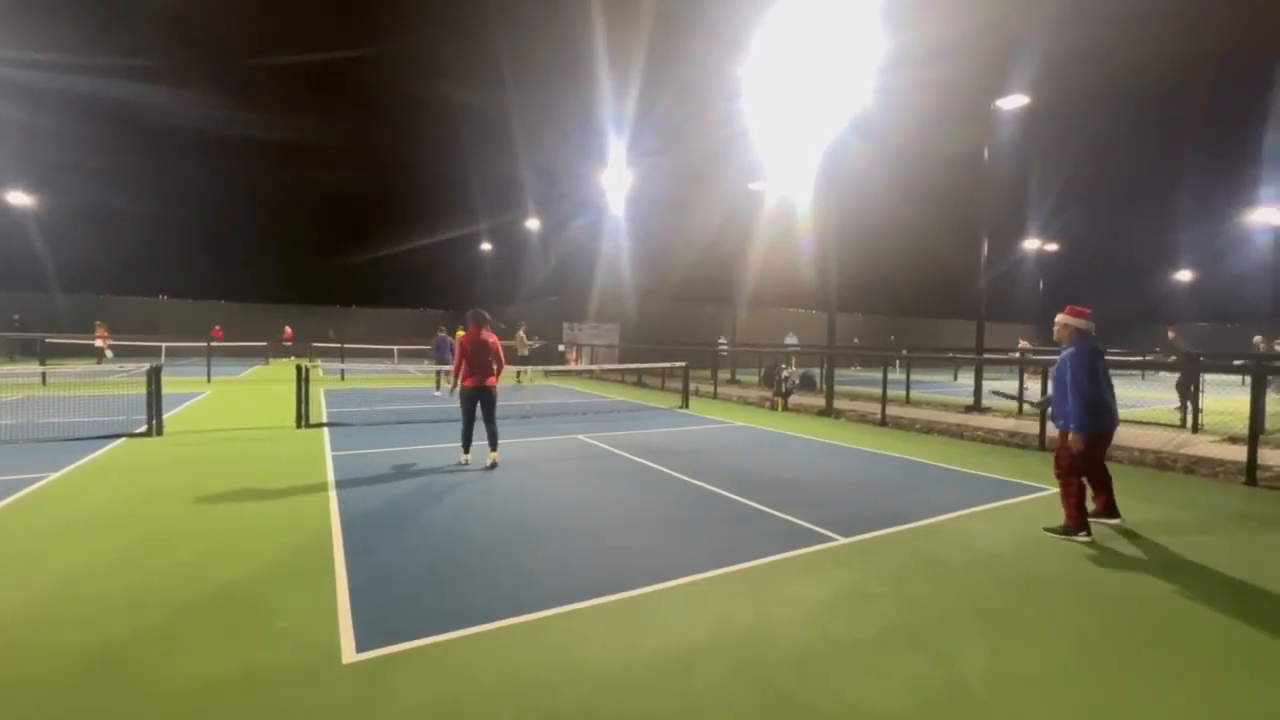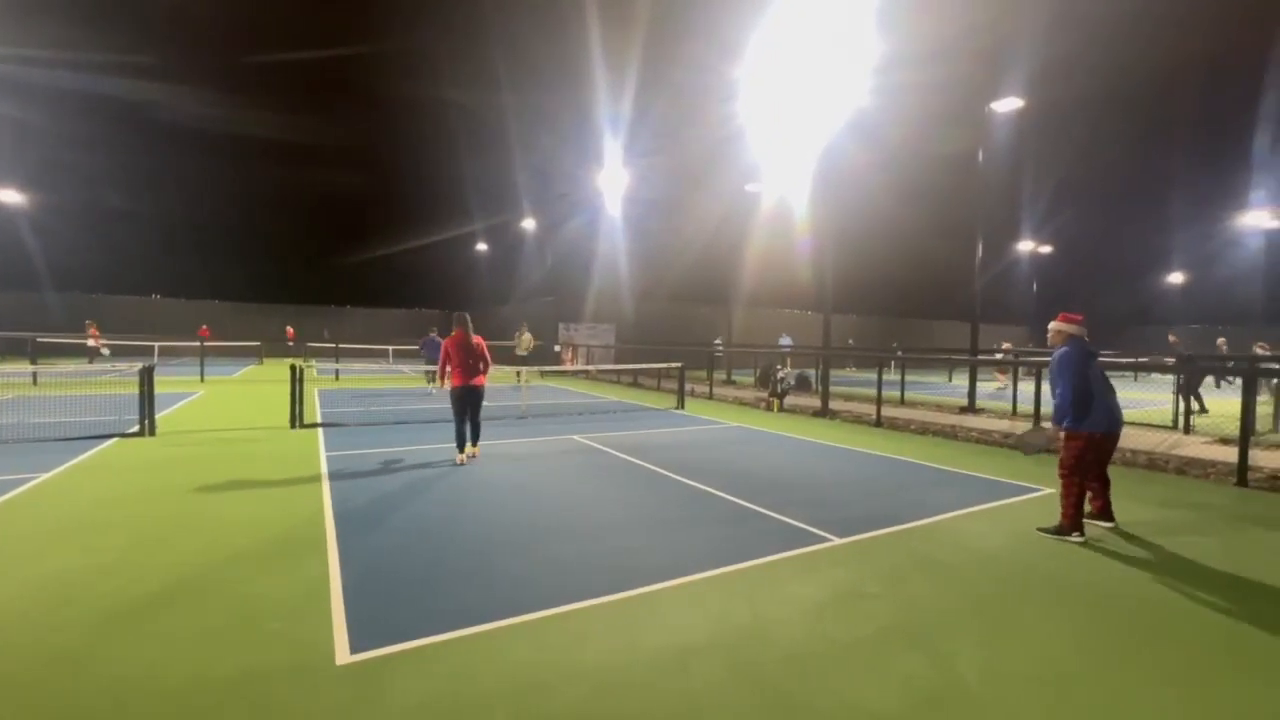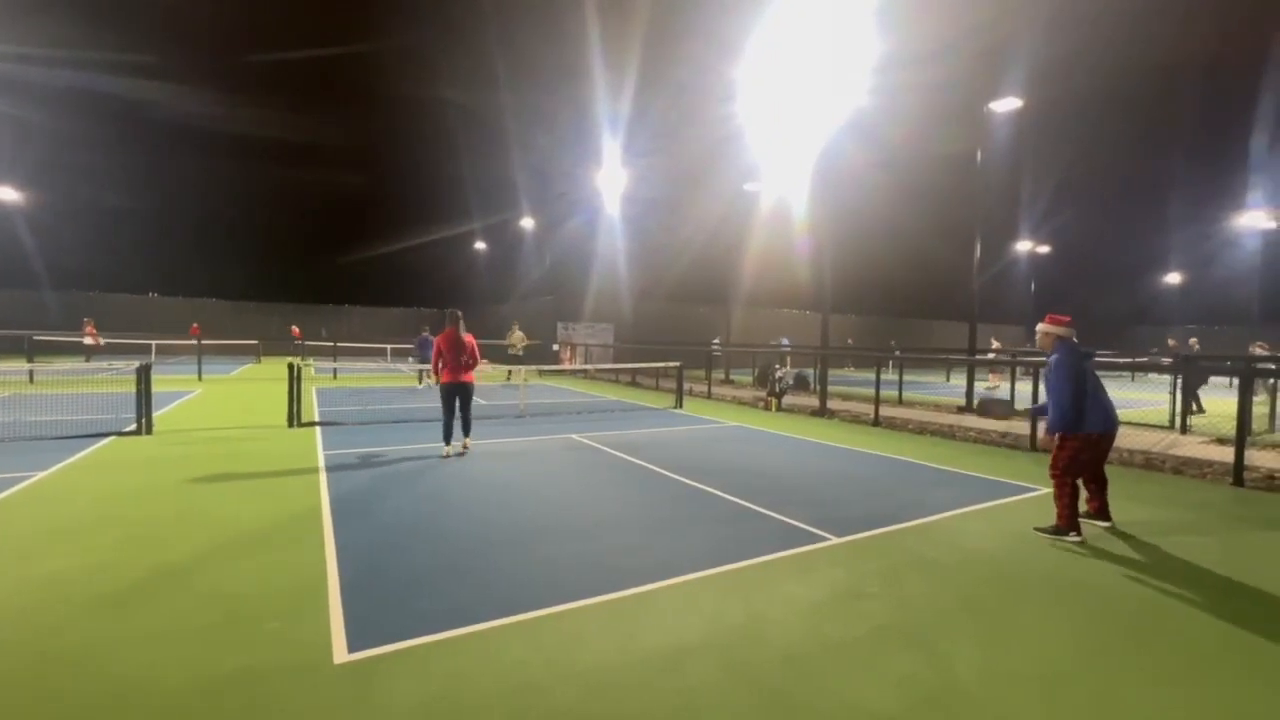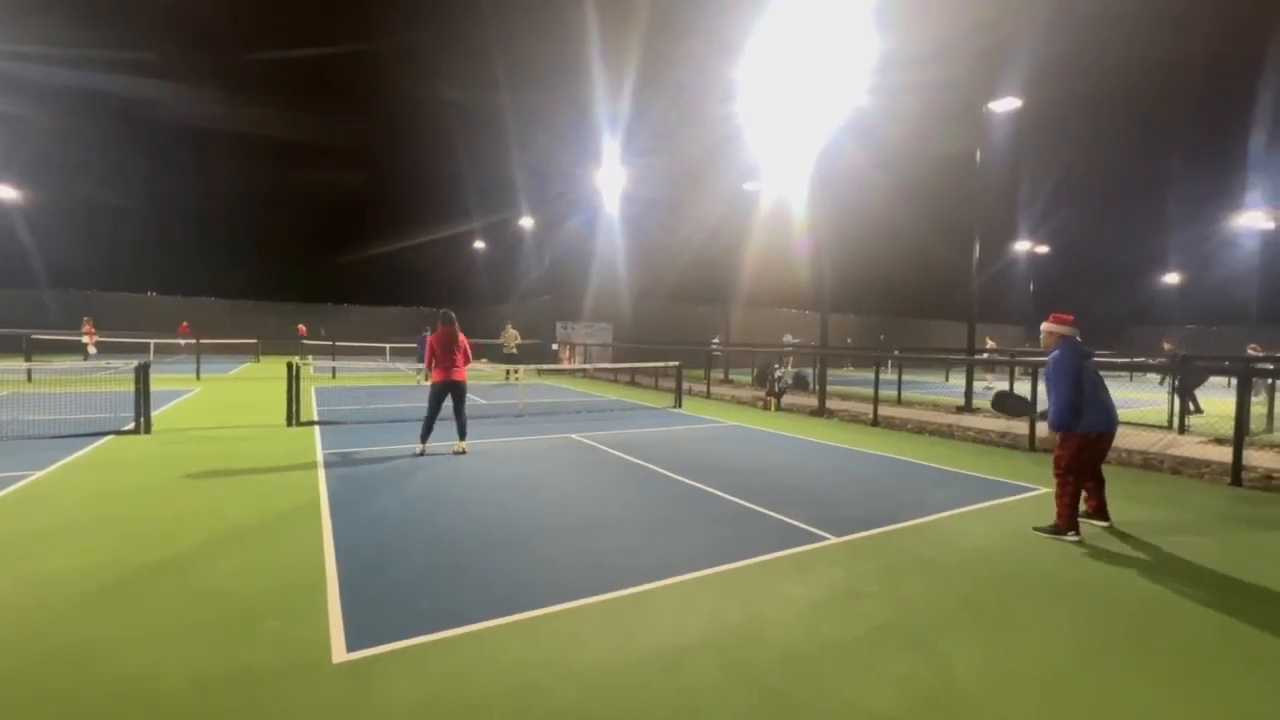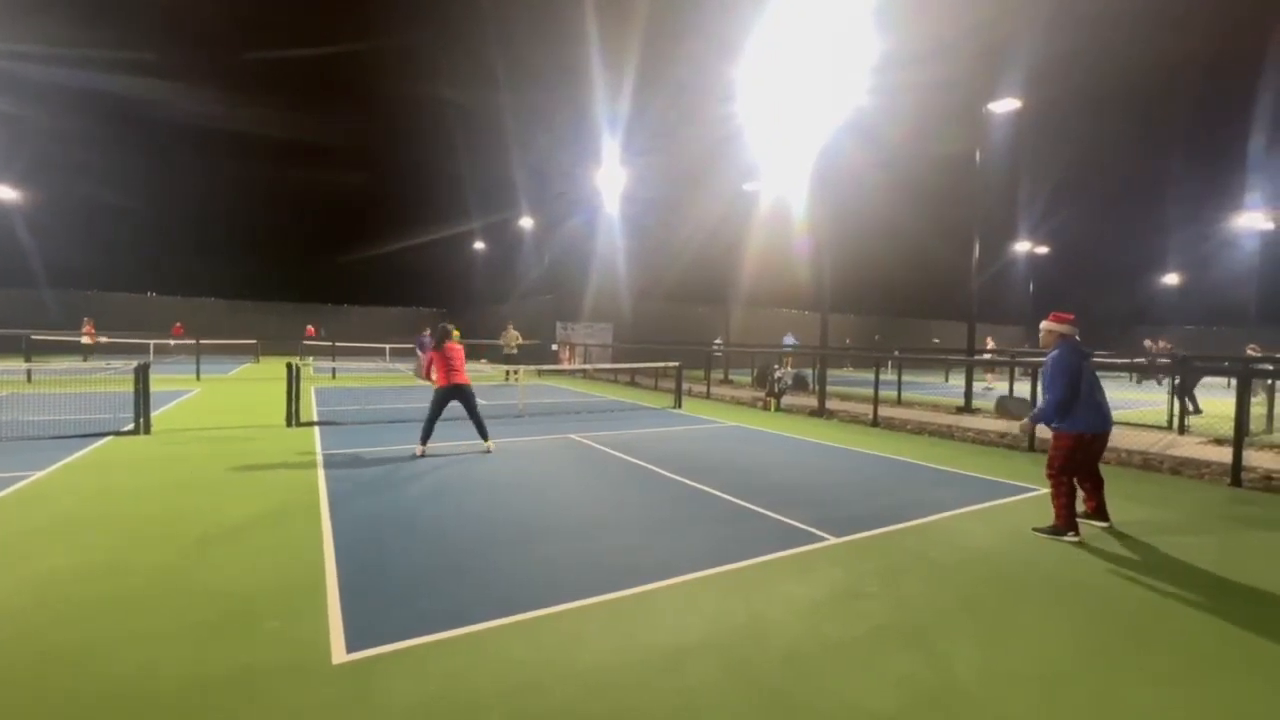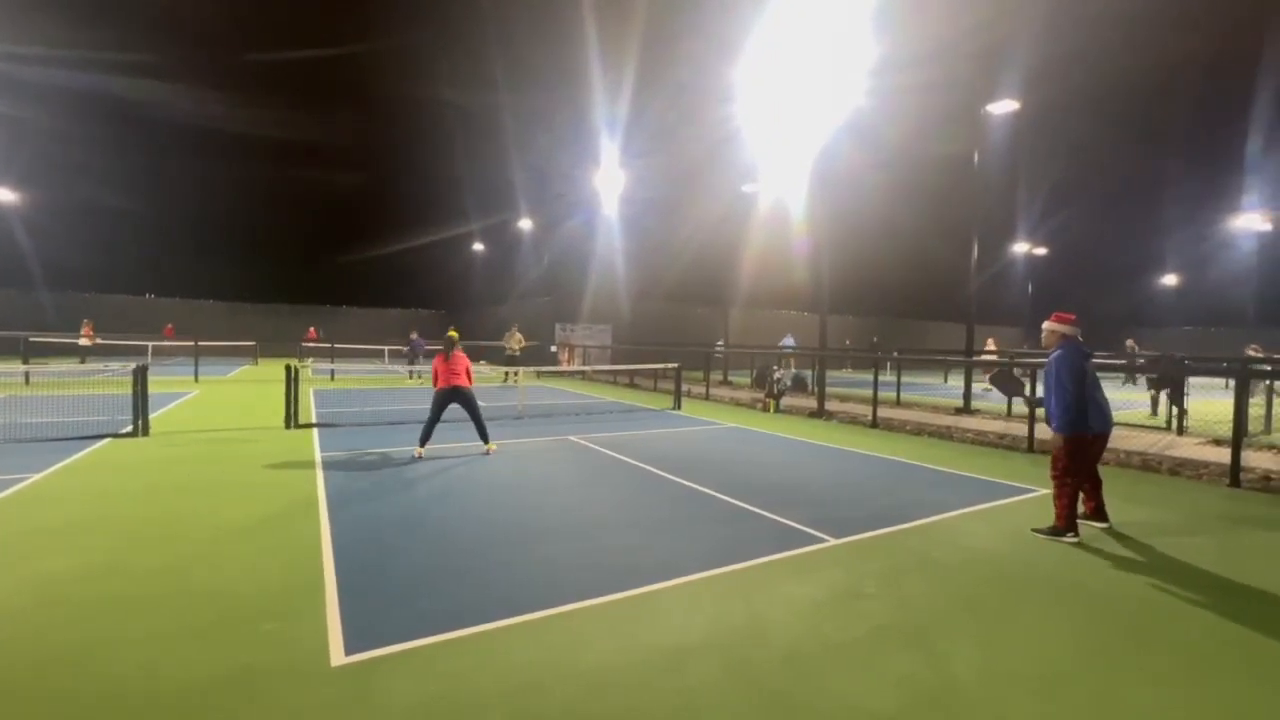
dt=0.5s
person 1, frame 1
left shoulder: (1074, 355)
right shoulder: (1088, 351)
left elbow: (1080, 394)
left wrist: (1077, 429)
right wrist: (1051, 400)
left hip: (1081, 427)
right hip: (1102, 422)
left knee: (1068, 472)
right knee: (1094, 467)
left ankle: (1077, 526)
right ankle: (1108, 510)
person 1, frame 2
left shoulder: (1064, 355)
right shoulder: (1083, 356)
left elbow: (1066, 393)
left wrist: (1057, 421)
right wrist: (1063, 419)
left hip: (1087, 426)
right hip: (1108, 422)
left knee: (1071, 473)
right knee: (1094, 470)
left ankle: (1071, 527)
right ankle: (1102, 512)
person 1, frame 3
left shoulder: (1060, 361)
right shoulder: (1073, 357)
left elbow: (1064, 400)
left wrist: (1050, 431)
right wrist: (1037, 410)
left hip: (1085, 427)
right hip: (1103, 423)
left knee: (1062, 472)
right knee: (1091, 469)
left ankle: (1067, 527)
right ankle: (1099, 512)
person 1, frame 4
left shoulder: (1059, 358)
right shoulder: (1077, 356)
left elbow: (1062, 397)
left wrist: (1054, 426)
right wrist: (1046, 413)
left hip: (1084, 427)
right hip: (1102, 422)
left knee: (1066, 472)
right knee: (1088, 469)
left ankle: (1066, 526)
right ankle: (1098, 512)
person 1, frame 5
left shoulder: (1059, 358)
right shoulder: (1075, 356)
left elbow: (1056, 398)
left wrist: (1033, 419)
right wrist: (1041, 414)
left hip: (1076, 427)
right hip: (1096, 423)
left knee: (1059, 474)
right knee: (1087, 470)
left ankle: (1065, 526)
right ankle: (1097, 512)
person 1, frame 6
left shoulder: (1061, 358)
right shoulder: (1075, 356)
left elbow: (1065, 398)
left wrist: (1059, 429)
right wrist: (1038, 401)
left hip: (1079, 428)
right hip: (1096, 424)
left knee: (1063, 475)
right knee: (1085, 471)
left ankle: (1065, 527)
right ankle: (1096, 513)
